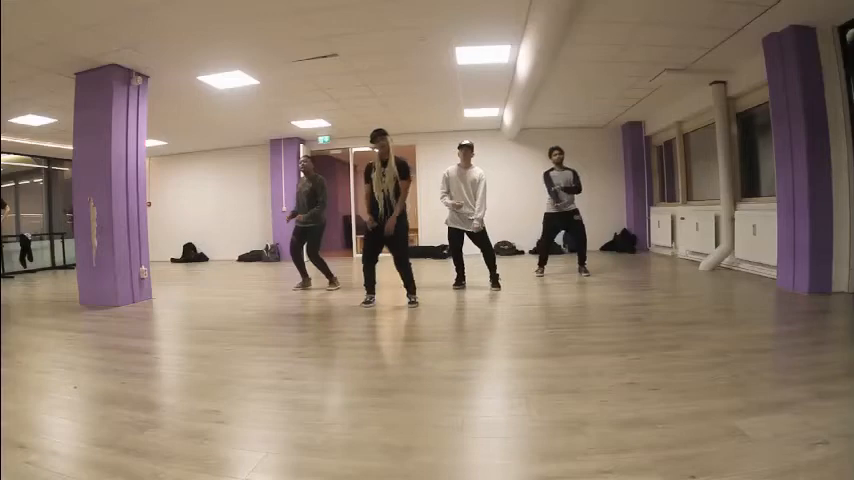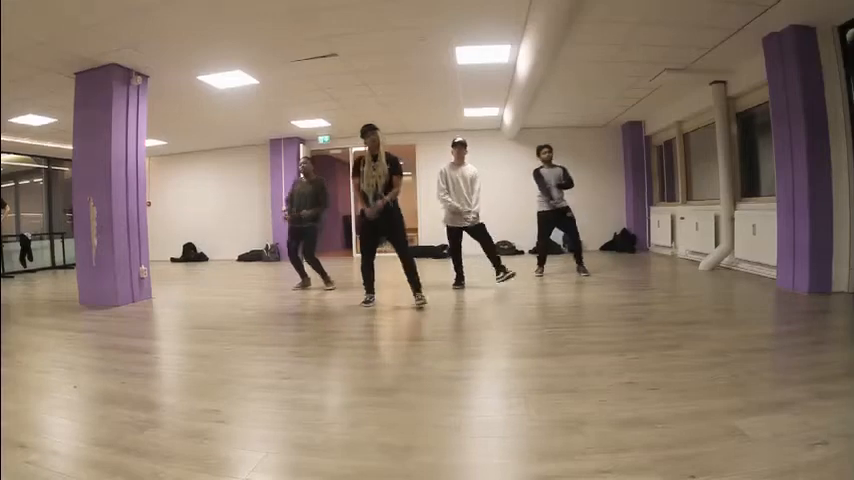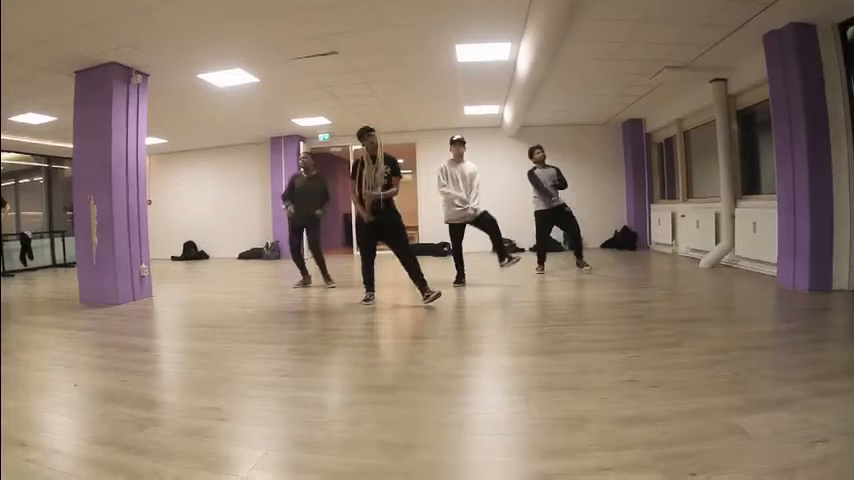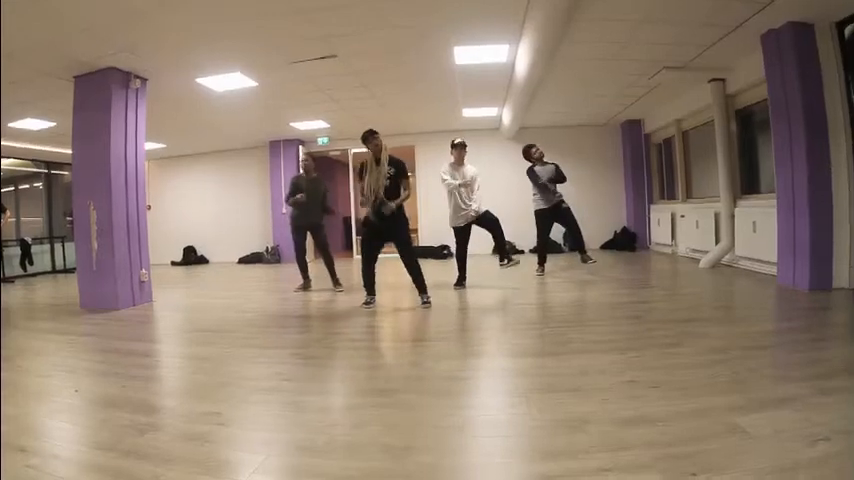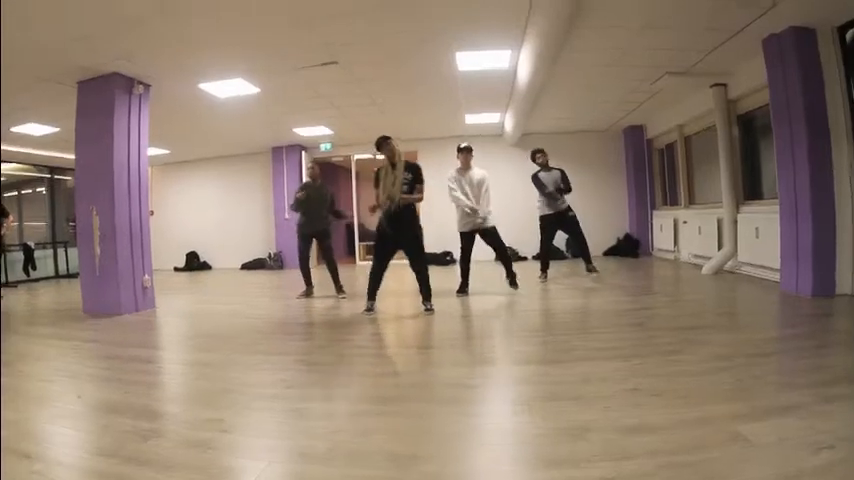
dt=0.2s
person 1, frame 1
left shoulder: (401, 165)
right shoulder: (370, 168)
left elbow: (403, 194)
right elbow: (367, 194)
left wrist: (393, 218)
right wrist: (369, 215)
left hip: (396, 218)
right hip: (375, 219)
left knee: (401, 259)
right knee: (368, 258)
left ankle: (411, 294)
right ankle: (370, 294)
person 1, frame 2
left shoulder: (392, 160)
right shoulder: (359, 162)
left elbow: (397, 188)
right elbow: (356, 188)
left wrist: (383, 201)
right wrist: (365, 207)
left hip: (390, 212)
right hip: (368, 214)
left knee: (404, 252)
right knee: (366, 256)
left ankle: (417, 292)
right ankle: (369, 293)
person 1, frame 3
left shoulder: (390, 161)
right shoulder: (358, 164)
left elbow: (396, 189)
right elbow: (354, 191)
left wrist: (379, 194)
right wrist: (361, 212)
left hip: (388, 214)
right hip: (366, 217)
left knee: (405, 252)
right knee: (367, 256)
left ankle: (425, 289)
right ankle: (369, 292)
person 1, frame 4
left shoulder: (396, 163)
right shoulder: (364, 167)
left elbow: (407, 191)
right elbow: (362, 192)
left wrist: (395, 203)
right wrist: (364, 201)
left hip: (396, 217)
right hip: (372, 218)
left knee: (408, 256)
right knee: (368, 258)
left ankle: (423, 293)
right ankle: (370, 295)
person 1, frame 5
left shoulder: (412, 168)
right shoulder: (380, 172)
left elbow: (420, 195)
right elbow: (379, 198)
left wrist: (409, 197)
right wrist: (376, 206)
left hip: (409, 223)
right hip: (387, 223)
left knee: (419, 263)
right knee: (379, 263)
left ankle: (427, 300)
right ankle: (371, 301)
person 2, frame 1
left shoulder: (479, 173)
right shoulder: (449, 172)
left elbow: (481, 198)
right elbow: (443, 194)
left wrist: (478, 219)
right wrist: (450, 203)
left hip: (473, 219)
right hip: (455, 219)
left knee: (486, 248)
right knee: (455, 250)
left ankle: (494, 278)
right ankle: (460, 278)
person 2, frame 2
left shoulder: (472, 170)
right shoulder: (445, 170)
left elbow: (475, 194)
right elbow: (441, 193)
left wrist: (473, 214)
right wrist: (453, 207)
left hip: (471, 216)
right hip: (452, 217)
left knee: (486, 241)
right knee: (454, 249)
left ankle: (500, 270)
right ankle: (460, 278)
person 2, frame 3
left shoulder: (471, 167)
right shoulder: (445, 167)
left elbow: (475, 190)
right elbow: (442, 189)
left wrist: (472, 208)
right wrist: (457, 196)
left hip: (471, 210)
right hip: (453, 213)
left knee: (492, 225)
right knee: (456, 245)
left ankle: (503, 257)
right ankle: (460, 275)
person 2, frame 4
left shoulder: (472, 170)
right shoulder: (447, 169)
left elbow: (476, 192)
right elbow: (448, 184)
left wrist: (474, 210)
right wrist: (460, 183)
left hip: (474, 210)
right hip: (458, 214)
left knee: (494, 223)
right knee: (461, 247)
left ankle: (504, 257)
right ankle: (461, 278)
person 2, frame 5
left shoulder: (481, 174)
right shoulder: (453, 176)
left elbow: (485, 196)
right elbow: (455, 195)
left wrist: (482, 216)
right wrist: (468, 206)
left hip: (483, 218)
right hip: (465, 221)
left knee: (498, 245)
right knee: (465, 253)
left ankle: (510, 275)
right ankle: (464, 285)
person 3, frame 1
left shoulder: (319, 181)
right shoulder: (301, 182)
left elbow: (322, 205)
left wrist: (307, 216)
right wrist: (292, 214)
left hip: (315, 224)
right hip: (301, 224)
left knee: (312, 254)
right knee: (294, 251)
left ankle: (332, 279)
right ankle: (305, 280)
person 3, frame 2
left shoulder: (319, 182)
right shoulder: (297, 183)
left elbow: (324, 204)
right elbow: (289, 200)
left wrist: (311, 213)
right wrist: (287, 211)
left hip: (310, 224)
right hip: (295, 224)
left knee: (308, 254)
right knee: (292, 253)
left ankle: (326, 279)
right ankle: (305, 279)
person 3, frame 3
left shoulder: (319, 179)
right shoulder: (295, 178)
left elbow: (326, 199)
right elbow: (286, 196)
left wrist: (321, 210)
right wrist: (288, 206)
left hip: (312, 220)
right hip: (296, 219)
left knee: (315, 247)
right knee: (295, 250)
left ankle: (326, 276)
right ankle: (305, 277)
person 3, frame 4
left shoulder: (320, 182)
right shoulder: (296, 180)
left elbow: (323, 203)
right elbow: (288, 200)
left wrist: (331, 211)
right wrist: (296, 198)
left hip: (316, 221)
right hip: (298, 222)
left knee: (324, 249)
right knee: (299, 252)
left ankle: (335, 280)
right ankle: (306, 281)
person 3, frame 5
left shoulder: (326, 189)
right shoulder: (304, 188)
left elbow: (332, 209)
right elbow: (295, 208)
left wrist: (343, 215)
right wrist: (297, 200)
left hip: (323, 229)
right hip: (305, 229)
left knee: (329, 257)
right knee: (303, 259)
left ankle: (338, 287)
right ankle: (309, 288)
person 4, frame 1
left shoulder: (572, 173)
right shoulder: (548, 174)
left elbow: (578, 189)
right elbow: (551, 190)
left wrist: (562, 188)
right wrist: (557, 202)
left hip: (570, 211)
right hip: (552, 212)
left knee: (581, 238)
right knee: (545, 240)
left ankle: (582, 265)
right ankle: (541, 266)
person 4, frame 2
left shoulder: (561, 169)
right shoulder: (538, 172)
left elbow: (570, 184)
right elbow: (543, 187)
left wrist: (557, 185)
right wrist: (551, 199)
left hip: (562, 208)
right hip: (545, 210)
left knee: (574, 235)
right knee: (543, 239)
left ankle: (580, 264)
right ankle: (540, 266)
person 4, frame 3
left shoulder: (554, 170)
right shoulder: (532, 173)
left elbow: (564, 185)
right elbow: (539, 188)
left wrist: (554, 185)
right wrist: (550, 197)
left hip: (558, 206)
right hip: (542, 209)
left knee: (574, 230)
right knee: (542, 237)
left ankle: (579, 259)
right ankle: (540, 264)
person 4, frame 4
left shoulder: (553, 166)
right shoulder: (531, 170)
left elbow: (563, 179)
right elbow: (540, 185)
left wrist: (549, 180)
right wrist: (554, 193)
left hip: (558, 203)
right hip: (542, 207)
left knee: (574, 227)
right knee: (542, 237)
left ankle: (583, 254)
right ankle: (541, 265)
person 4, frame 5
left shoulder: (559, 172)
right shoulder: (536, 176)
left elbow: (568, 188)
right elbow: (544, 191)
left wrist: (556, 190)
right wrist: (557, 199)
left hip: (564, 210)
right hip: (547, 213)
left knee: (578, 236)
right knee: (545, 243)
left ankle: (588, 264)
right ankle: (544, 271)
